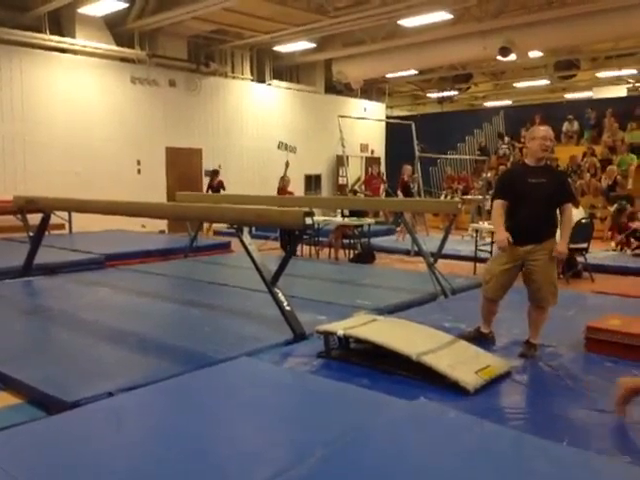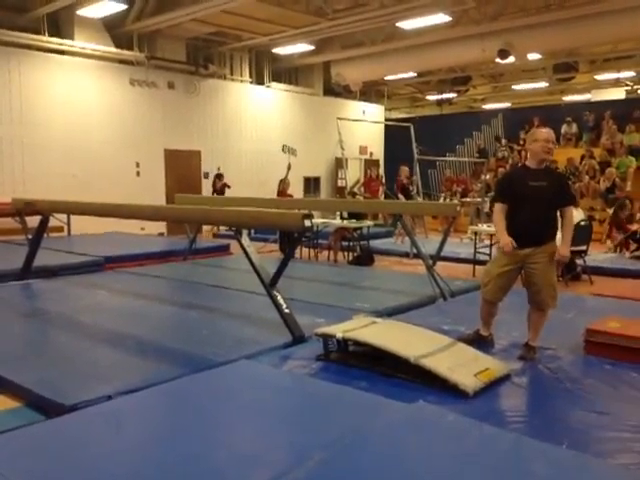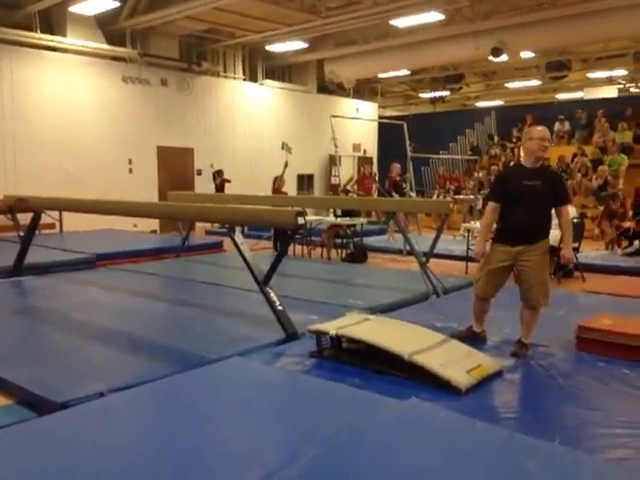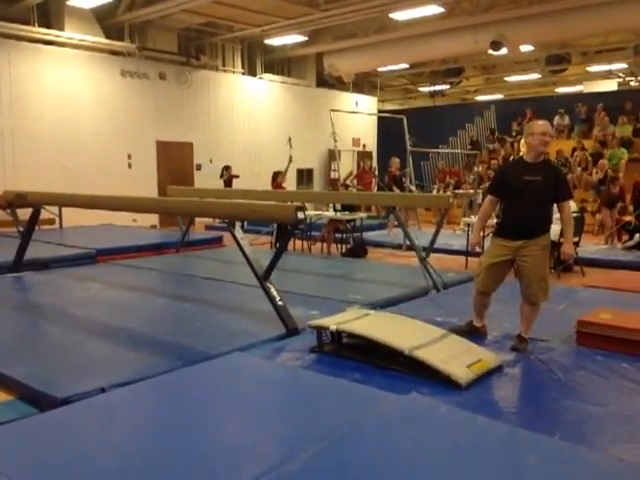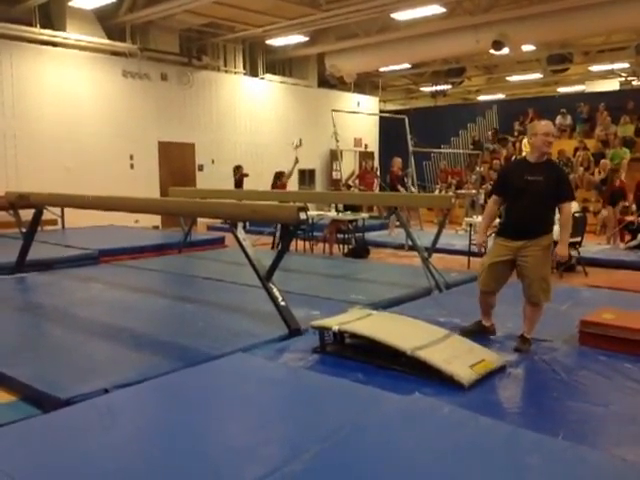
dt=0.2s
person 1, frame 1
left shoulder: (557, 177)
right shoulder: (511, 174)
left elbow: (566, 210)
right elbow: (499, 206)
left wrist: (563, 241)
right wrist: (500, 231)
left hip: (542, 246)
right hip: (511, 244)
left knee: (541, 297)
right knee: (491, 290)
left ankle: (532, 341)
right ankle: (485, 330)
person 1, frame 2
left shoulder: (558, 180)
right shoulder: (511, 177)
left elbow: (567, 213)
right elbow: (499, 210)
left wrist: (565, 244)
right wrist: (502, 236)
left hip: (543, 249)
right hip: (512, 247)
left knee: (541, 299)
right knee: (490, 292)
left ankle: (531, 343)
right ankle: (484, 333)
person 1, frame 3
left shoulder: (553, 178)
right shoulder: (506, 175)
left elbow: (563, 212)
right elbow: (492, 209)
left wrist: (567, 246)
right wrist: (482, 240)
left hip: (535, 247)
right hip: (503, 245)
left knee: (533, 297)
right knee: (483, 288)
left ankle: (523, 340)
right ankle: (477, 329)
person 1, frame 4
left shoulder: (554, 173)
right shoulder: (508, 170)
left elbow: (564, 208)
right elbow: (491, 202)
left wrist: (568, 241)
right wrist: (477, 231)
left hip: (536, 242)
right hip: (503, 238)
left knee: (533, 292)
right knee: (483, 283)
left ankle: (523, 335)
right ankle: (478, 324)
person 1, frame 5
left shoulder: (557, 174)
right shoulder: (511, 169)
left elbow: (565, 209)
right elbow: (495, 202)
left wrist: (563, 243)
right wrist: (482, 231)
left hip: (537, 242)
right hip: (505, 238)
left knee: (535, 293)
right knee: (487, 283)
left ankle: (526, 336)
right ankle: (486, 323)
